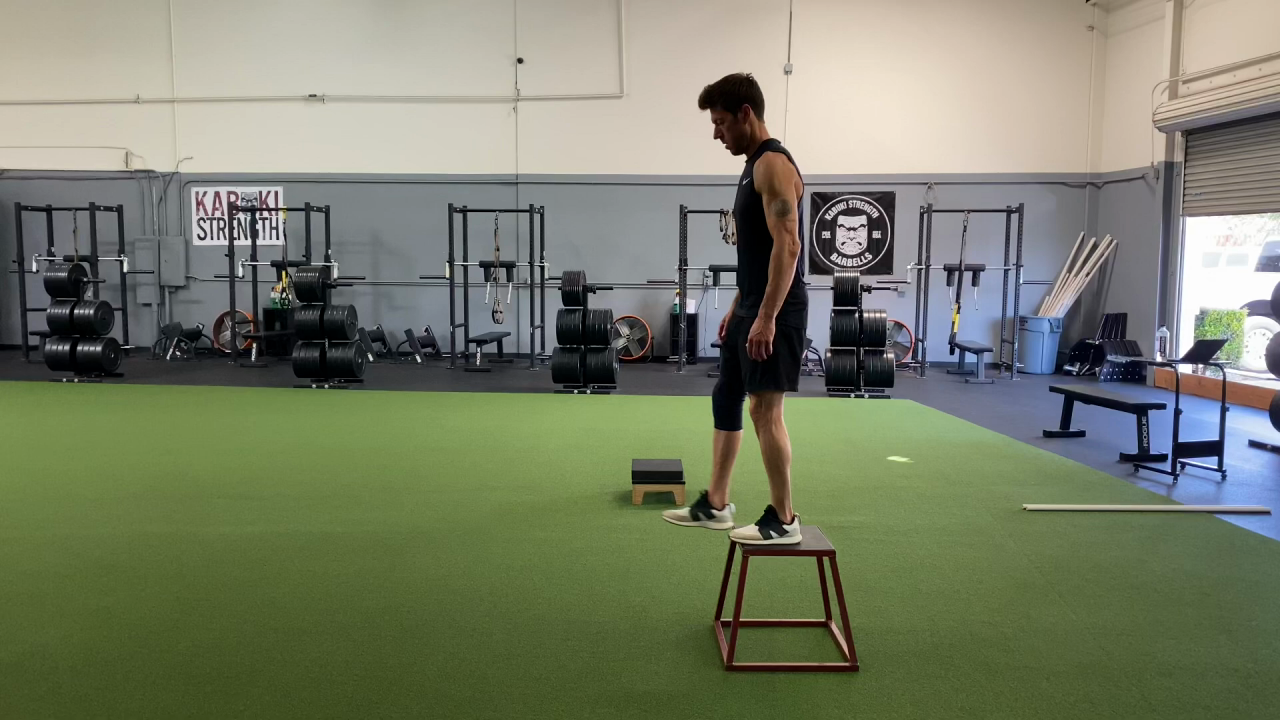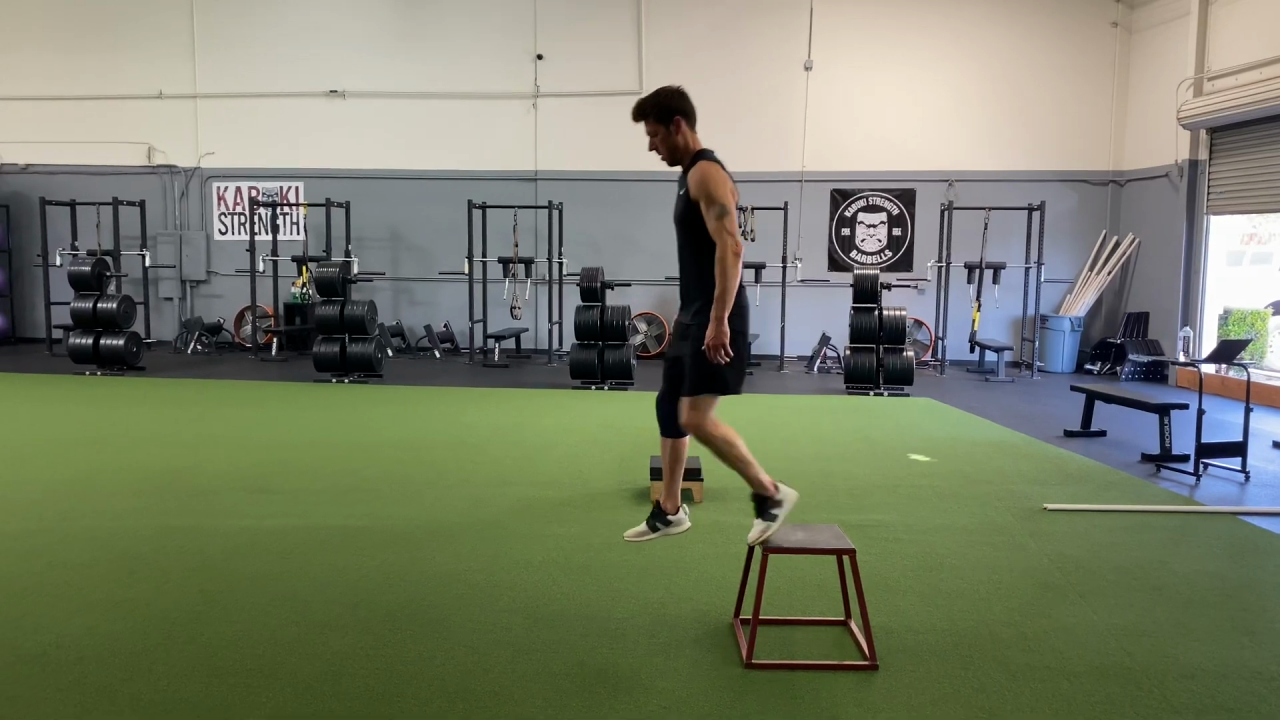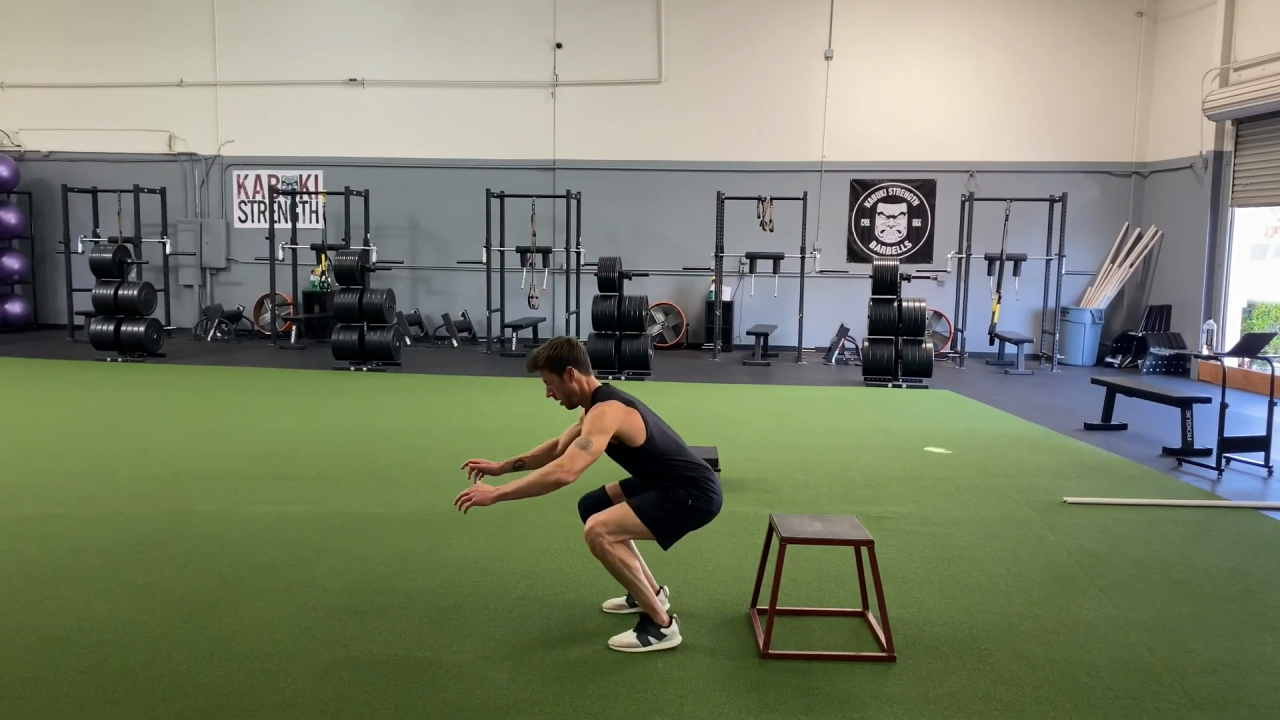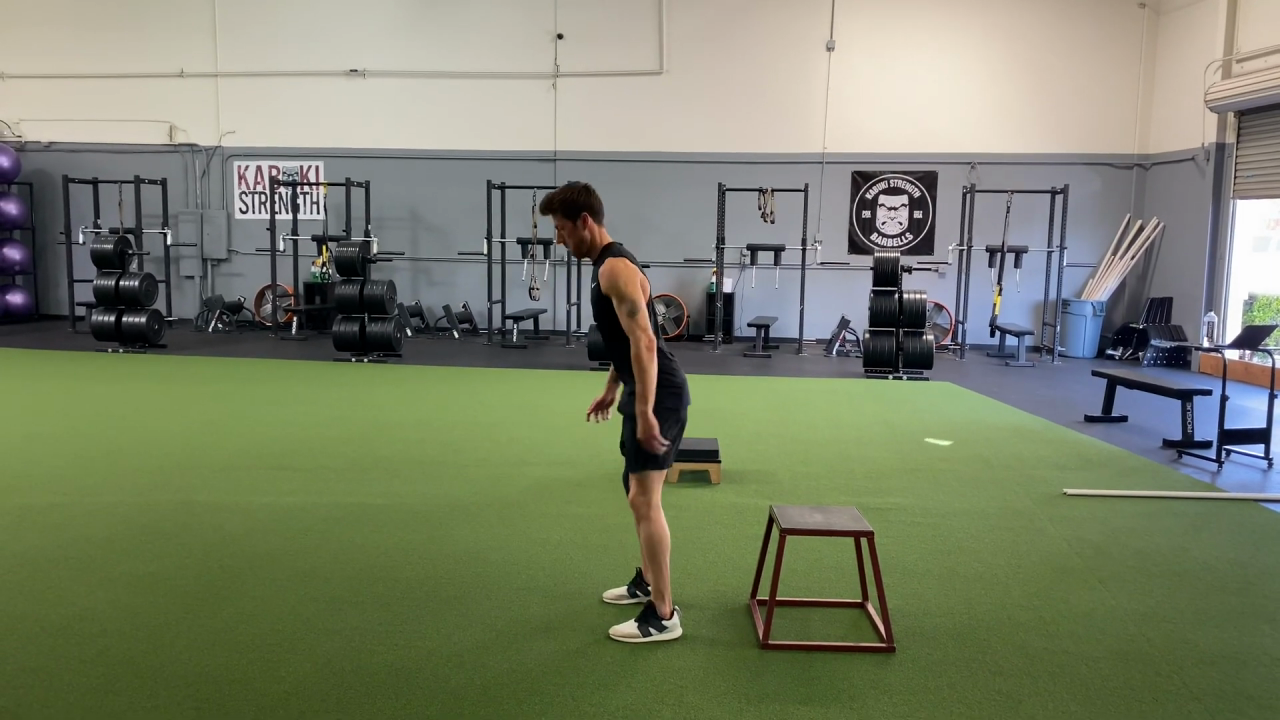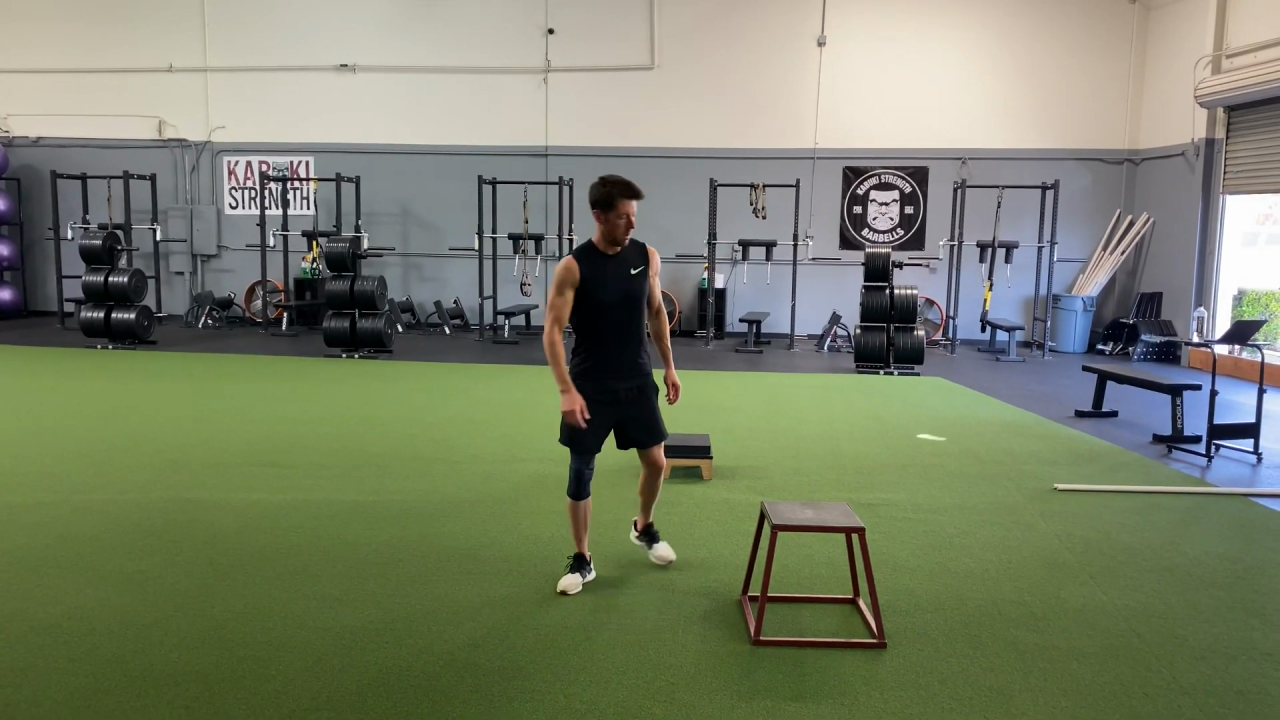
dt=1s
person 1, frame 1
left shoulder: (773, 164)
right shoulder: (755, 166)
left elbow: (787, 247)
left wrist: (766, 318)
right wrist: (738, 309)
left hip: (774, 313)
right hip: (752, 309)
left knee: (765, 412)
right knee: (725, 401)
left ankle: (783, 520)
right ankle: (715, 505)
person 1, frame 2
left shoulder: (704, 174)
right shoulder: (692, 175)
left elbow: (730, 250)
left wrist: (718, 322)
left hip: (716, 320)
right hip: (693, 315)
left knee: (695, 419)
right knee: (668, 409)
left ankle: (771, 495)
right ankle: (667, 513)
person 1, frame 3
left shoulder: (606, 412)
right shoulder: (602, 403)
left elbow: (564, 472)
right elbow: (559, 447)
left wrist: (495, 494)
right wrist: (502, 467)
left hip: (694, 494)
right hip: (670, 481)
left knee: (598, 531)
right knee: (592, 507)
left ankle: (661, 625)
right ankle: (651, 591)
person 1, frame 4
left shoulder: (614, 268)
right shoulder: (607, 264)
left elbow: (644, 341)
left wrist: (645, 412)
right wrist: (608, 391)
left hip: (658, 394)
right hip: (640, 391)
left knee: (644, 499)
right knee: (636, 489)
left ankle: (663, 616)
right ankle: (648, 580)
person 1, frame 5
left shoulder: (646, 256)
right shoulder: (574, 267)
left elbow: (657, 314)
right elbow: (552, 332)
left wrist: (668, 366)
right wrist: (566, 391)
left hip: (638, 380)
right hip: (590, 385)
left knee: (655, 460)
right knee: (581, 472)
left ankle: (643, 527)
right ankle: (581, 561)
